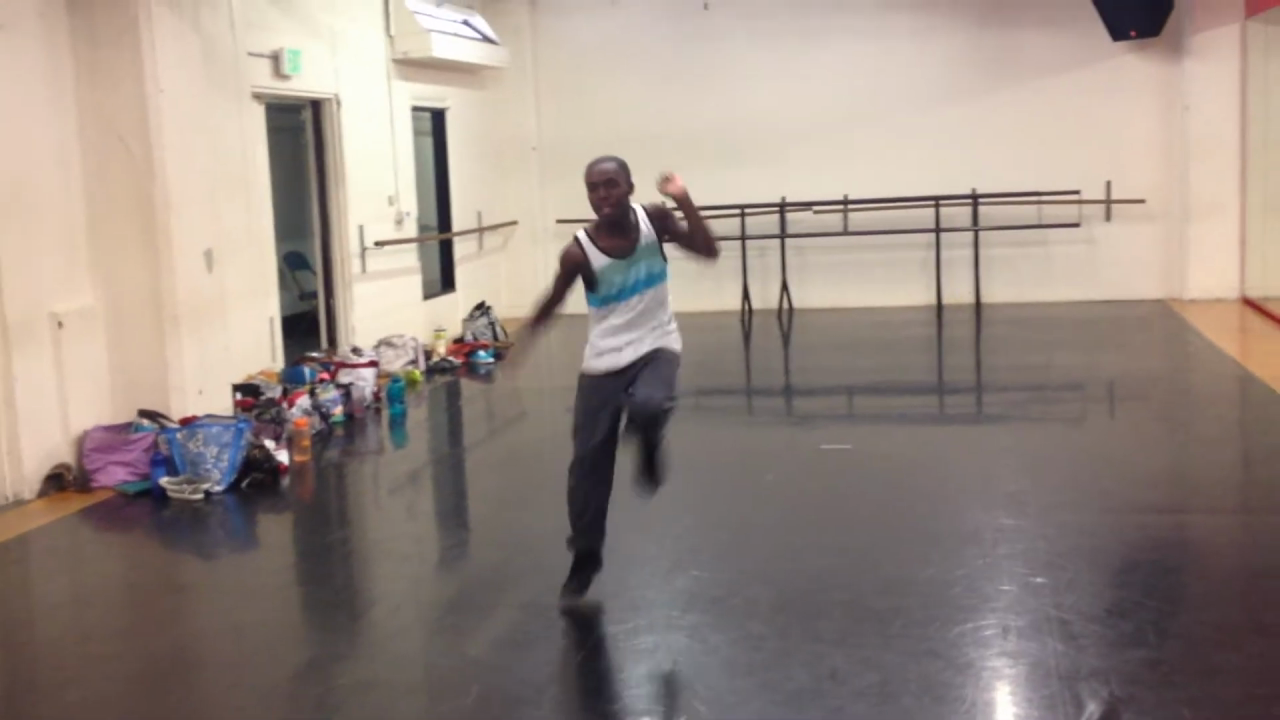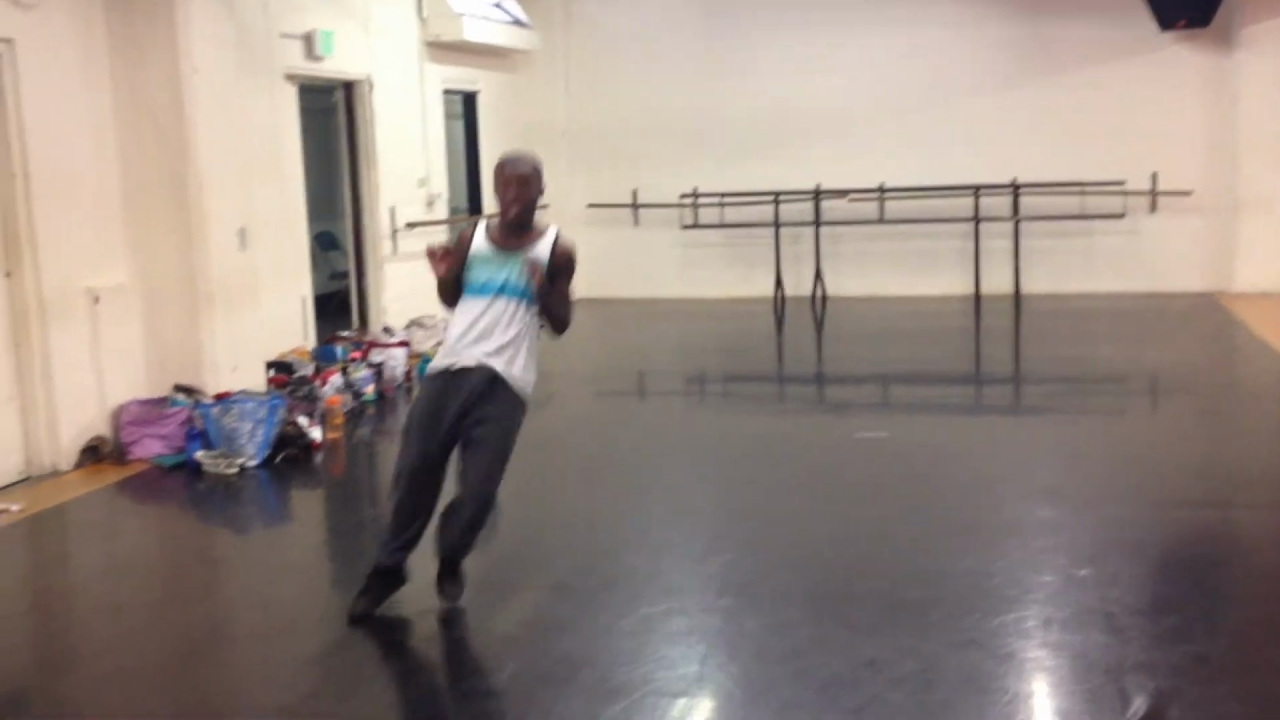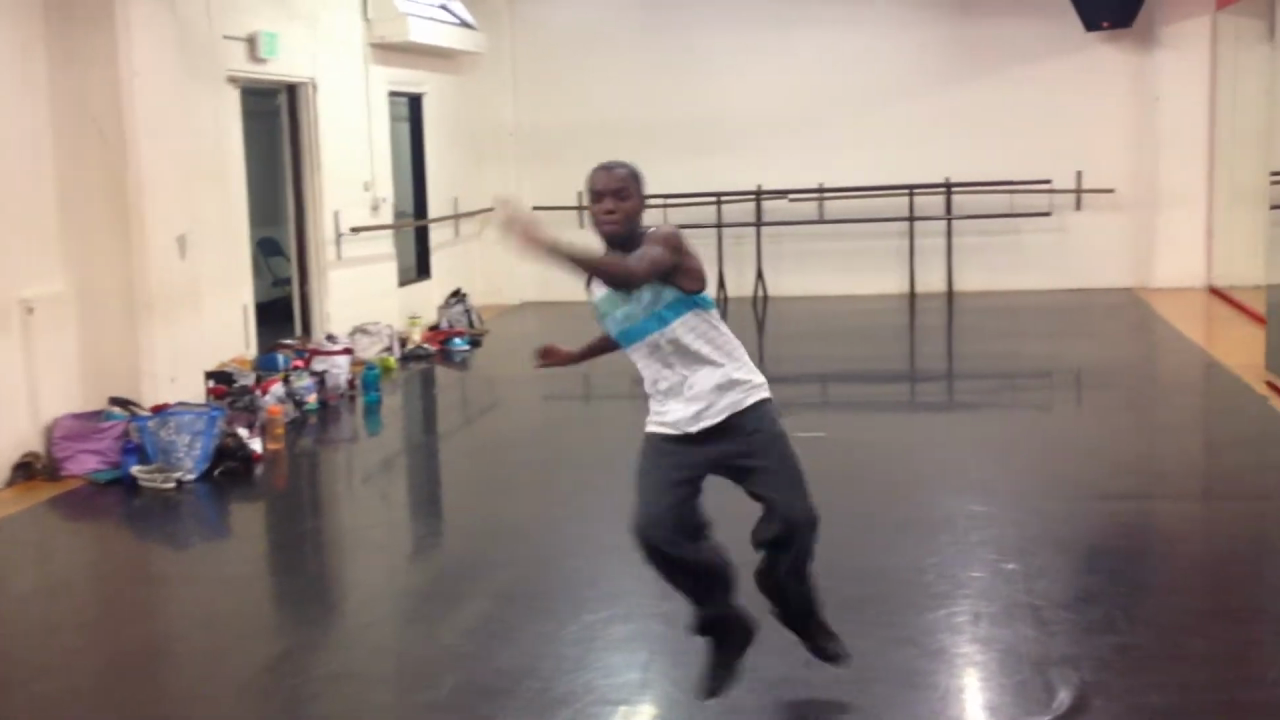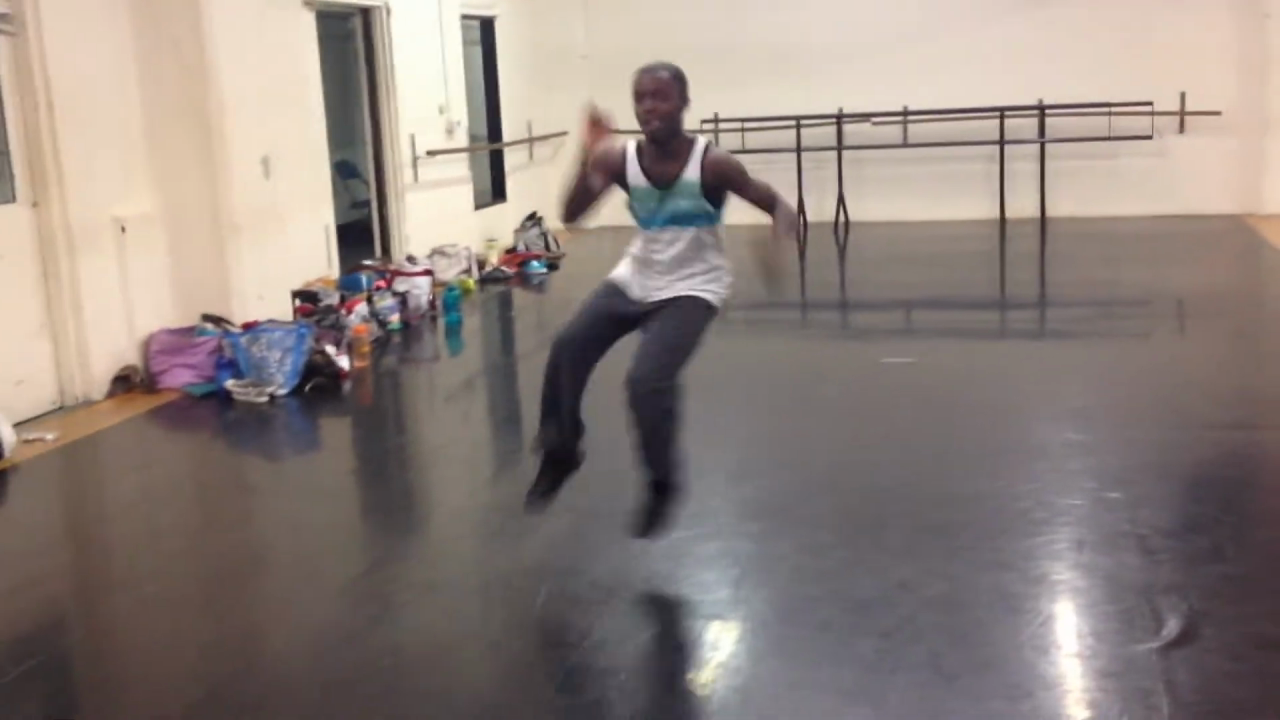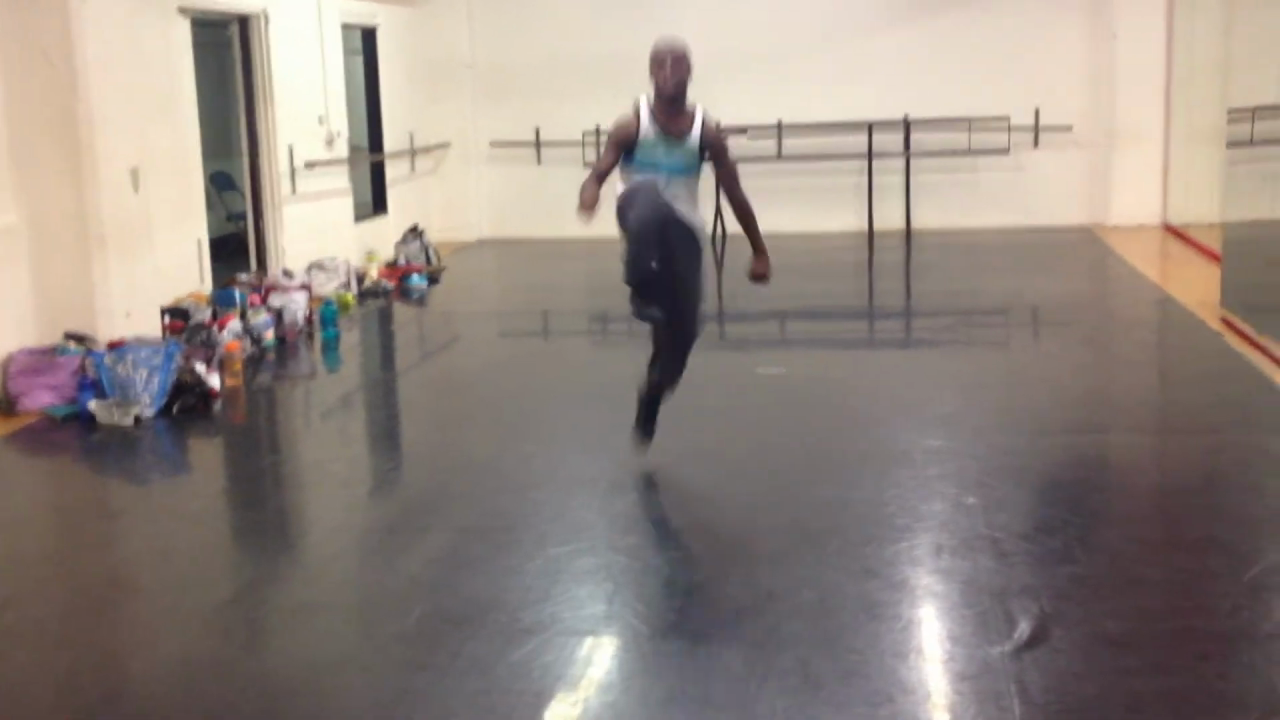
dt=1s
person 1, frame 1
left shoulder: (652, 220)
right shoulder: (579, 249)
left elbow: (707, 250)
right elbow: (554, 299)
left wrist: (685, 204)
right wrist: (524, 340)
left hip: (656, 348)
right hip: (603, 362)
left knee: (649, 407)
right knee: (588, 458)
left ankle: (649, 457)
right ankle: (584, 559)
person 1, frame 2
left shoulder: (556, 251)
right shoulder: (473, 237)
left elbow: (560, 323)
left wrist: (544, 292)
right wrist: (443, 274)
left hip: (503, 381)
right hip: (451, 370)
left knee: (477, 489)
right knee: (415, 470)
left ankle: (449, 564)
right ankle: (387, 570)
person 1, frame 3
left shoulder: (666, 245)
right shoulder: (598, 281)
left elbow: (633, 275)
left wrist: (549, 246)
right wrist: (575, 353)
left hip: (737, 403)
right hip: (671, 421)
left knee: (791, 521)
right knee: (660, 533)
left ankle: (799, 611)
right ankle: (725, 625)
person 1, frame 4
left shoulder: (713, 163)
right shoulder: (618, 158)
left elbow: (770, 200)
right elbow: (572, 215)
left wrist: (786, 223)
right wrist: (590, 162)
left hip: (690, 289)
right hip: (635, 278)
left knee: (646, 381)
right knee: (566, 351)
left ankle: (661, 486)
right ankle: (559, 454)
person 1, frame 5
left shoulder: (705, 132)
right shoulder: (631, 123)
left elbow: (733, 194)
right elbow: (604, 164)
left wrist: (759, 251)
right wrist: (591, 189)
left hip: (681, 229)
right hip: (642, 209)
left knee: (683, 328)
right knee: (647, 206)
left ankle: (650, 400)
right ankle: (642, 289)
